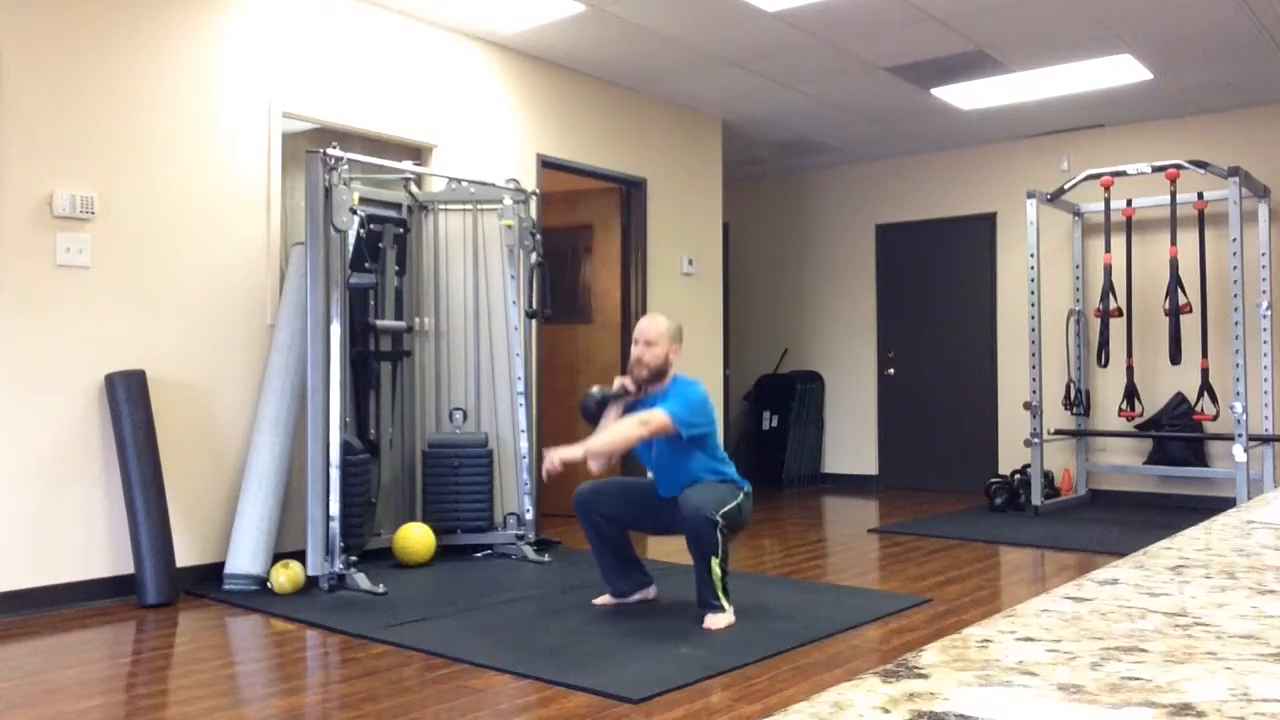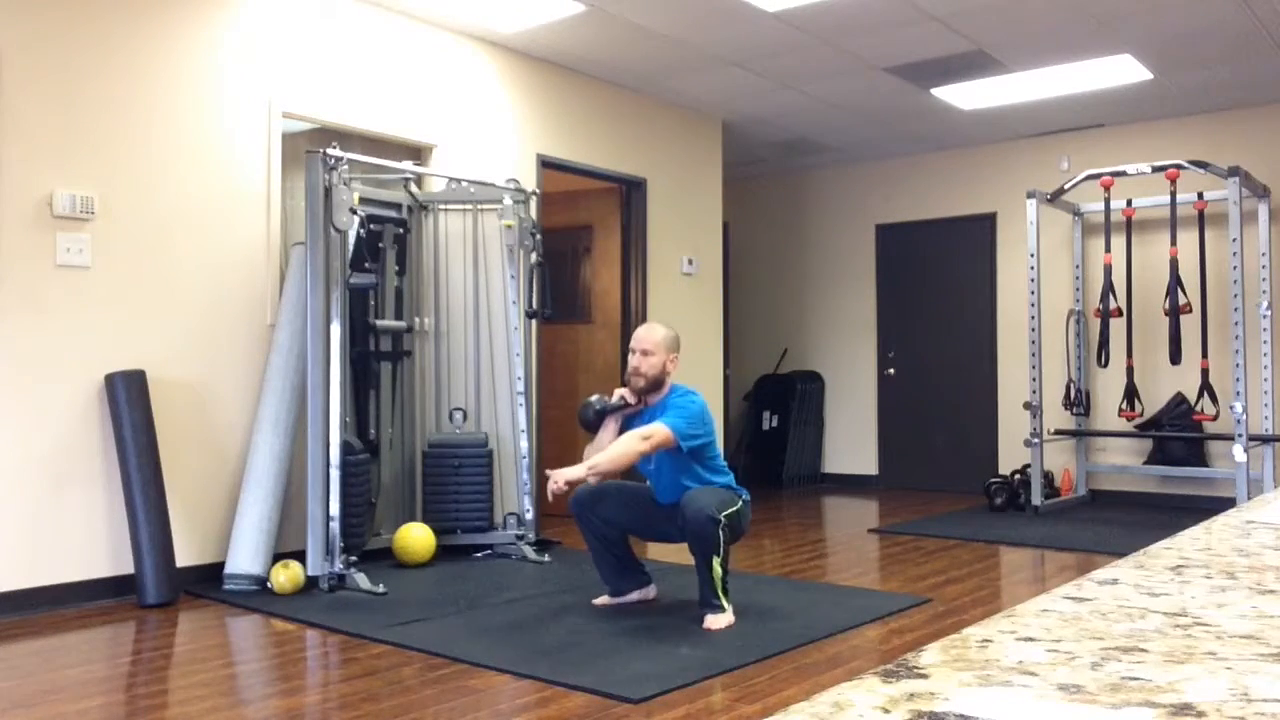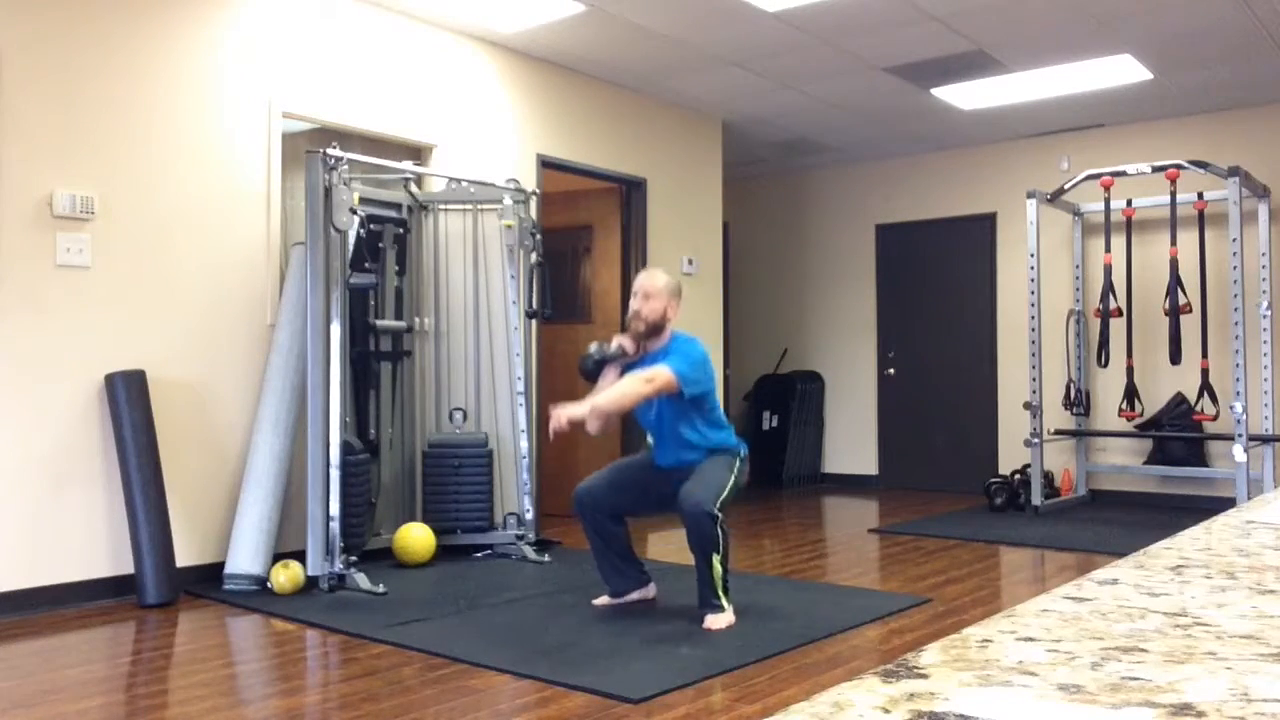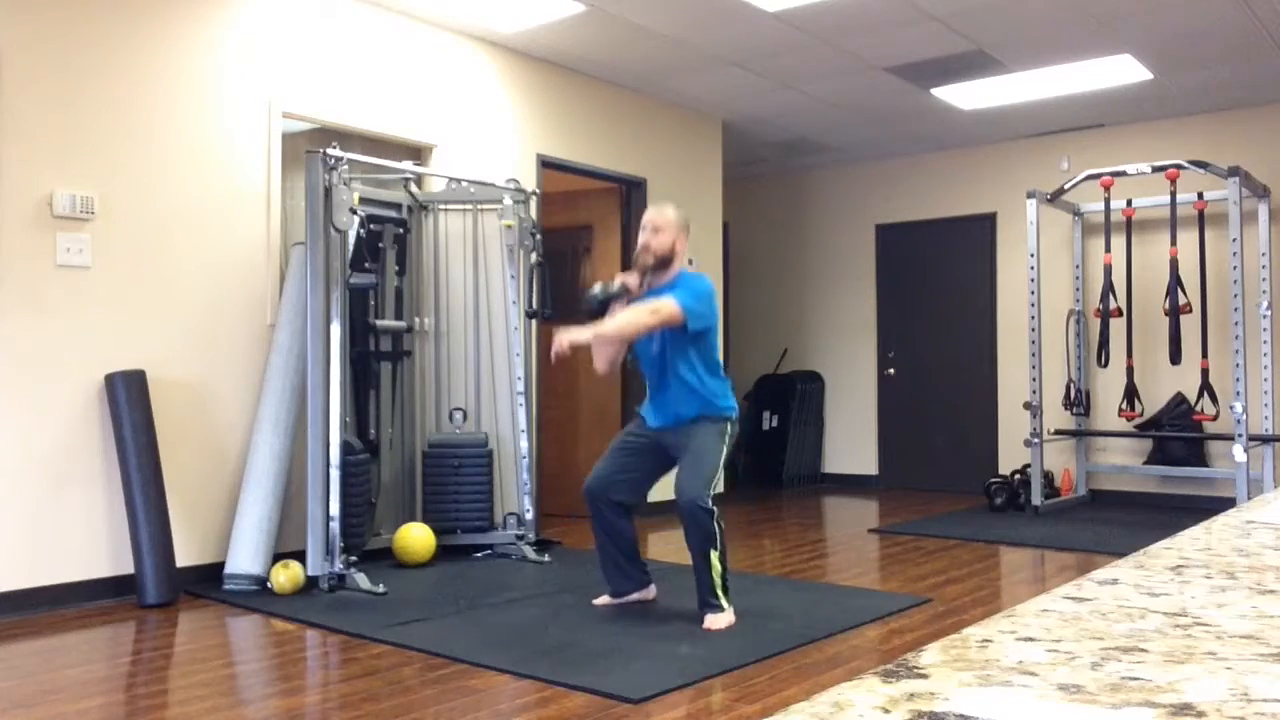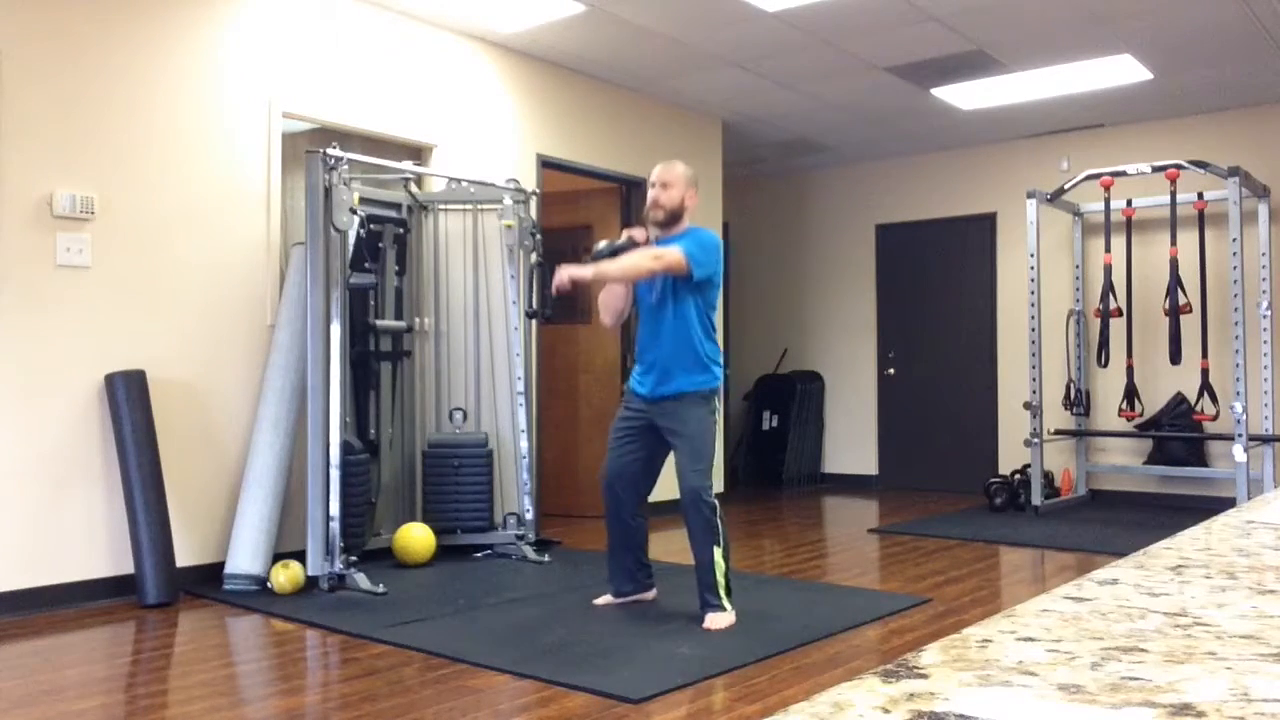
dt=0.2s
person 1, frame 1
left shoulder: (690, 396)
right shoulder: (633, 397)
left elbow: (643, 427)
right elbow: (598, 463)
left wrist: (576, 451)
right wrist: (615, 406)
left hip: (720, 490)
left knee: (696, 508)
right knee: (589, 499)
left ankle: (717, 603)
right ankle: (632, 583)
person 1, frame 2
left shoulder: (688, 407)
right shoulder: (630, 408)
left elbow: (644, 442)
right elbow: (596, 474)
left wrist: (579, 471)
right wrist: (613, 416)
left hip: (719, 502)
left knee: (698, 508)
right knee: (586, 500)
left ankle: (717, 603)
right ankle: (631, 583)
person 1, frame 3
left shoulder: (689, 353)
right shoulder: (630, 357)
left elbow: (648, 385)
right elbow: (596, 425)
left wrist: (580, 409)
right wrist: (613, 366)
left hip: (715, 458)
right hip: (664, 463)
left knee: (696, 504)
right knee: (590, 497)
left ankle: (716, 602)
right ankle: (630, 582)
person 1, frame 4
left shoulder: (696, 288)
right shoulder: (636, 295)
left elbow: (653, 315)
right elbow: (603, 364)
left wrist: (583, 333)
right wrist: (621, 301)
left hip: (706, 420)
right hip: (655, 420)
left knee: (692, 497)
right knee: (600, 489)
left ankle: (717, 602)
right ankle: (631, 583)
person 1, frame 5
left shoulder: (704, 243)
right shoulder: (642, 249)
left elbow: (657, 262)
right elbow: (609, 317)
left wrist: (586, 271)
right wrist: (626, 251)
left hip: (693, 394)
right hip: (642, 393)
left knee: (695, 493)
right knee: (617, 484)
left ankle: (717, 601)
right ankle: (631, 583)
